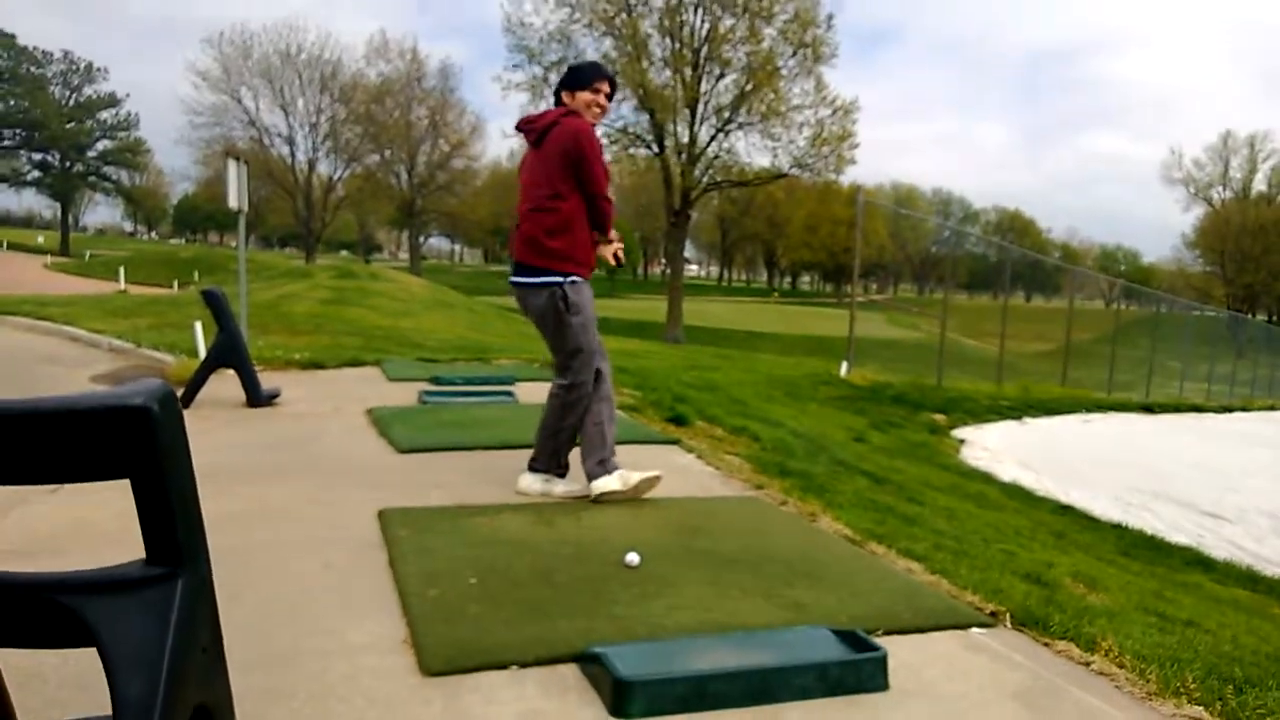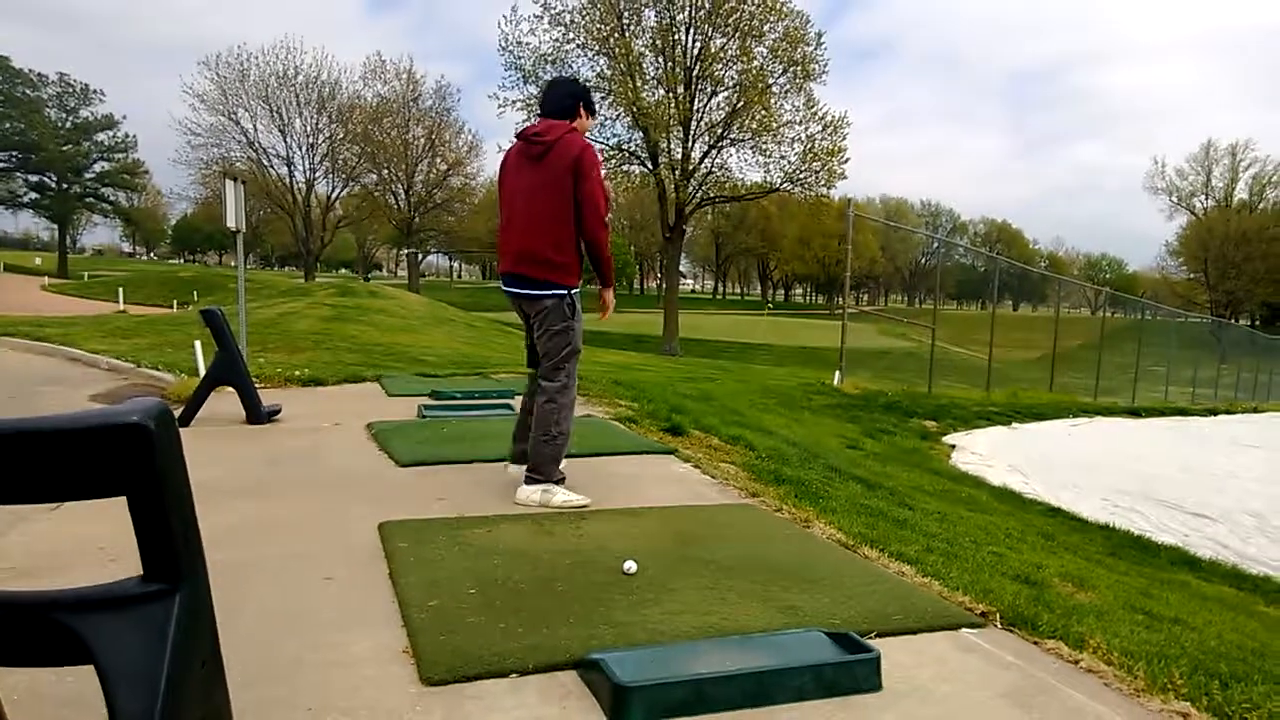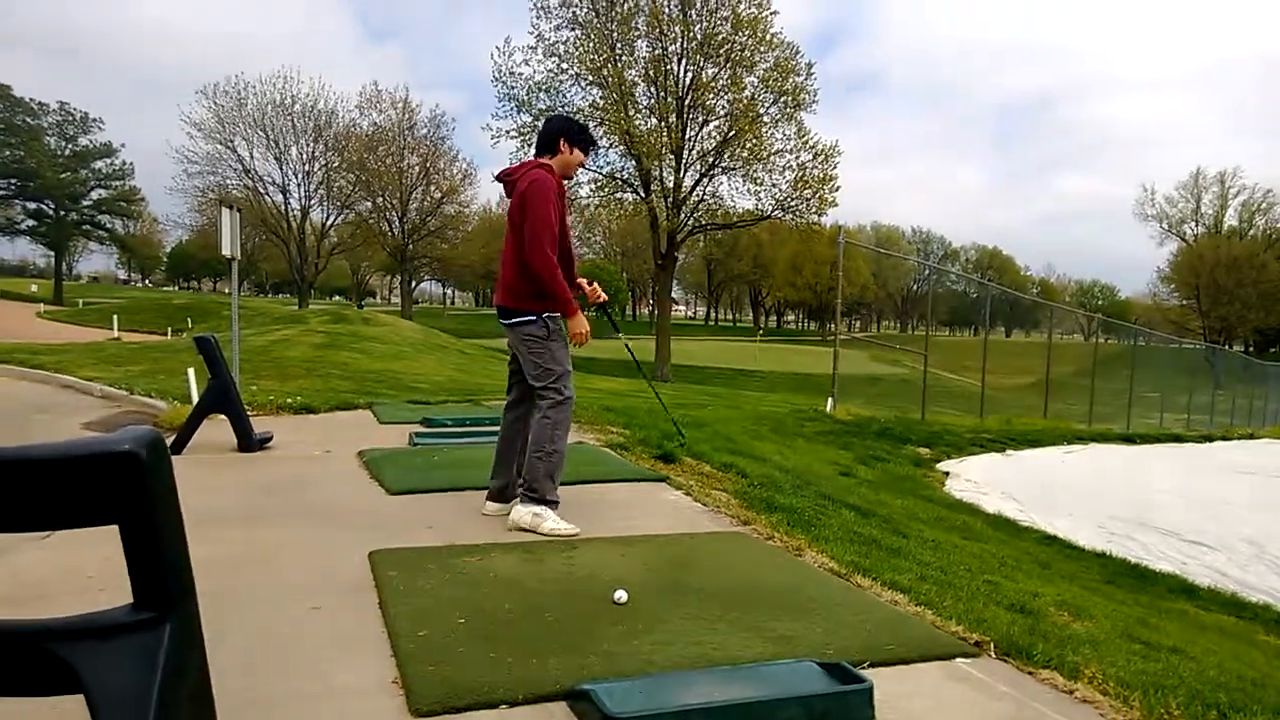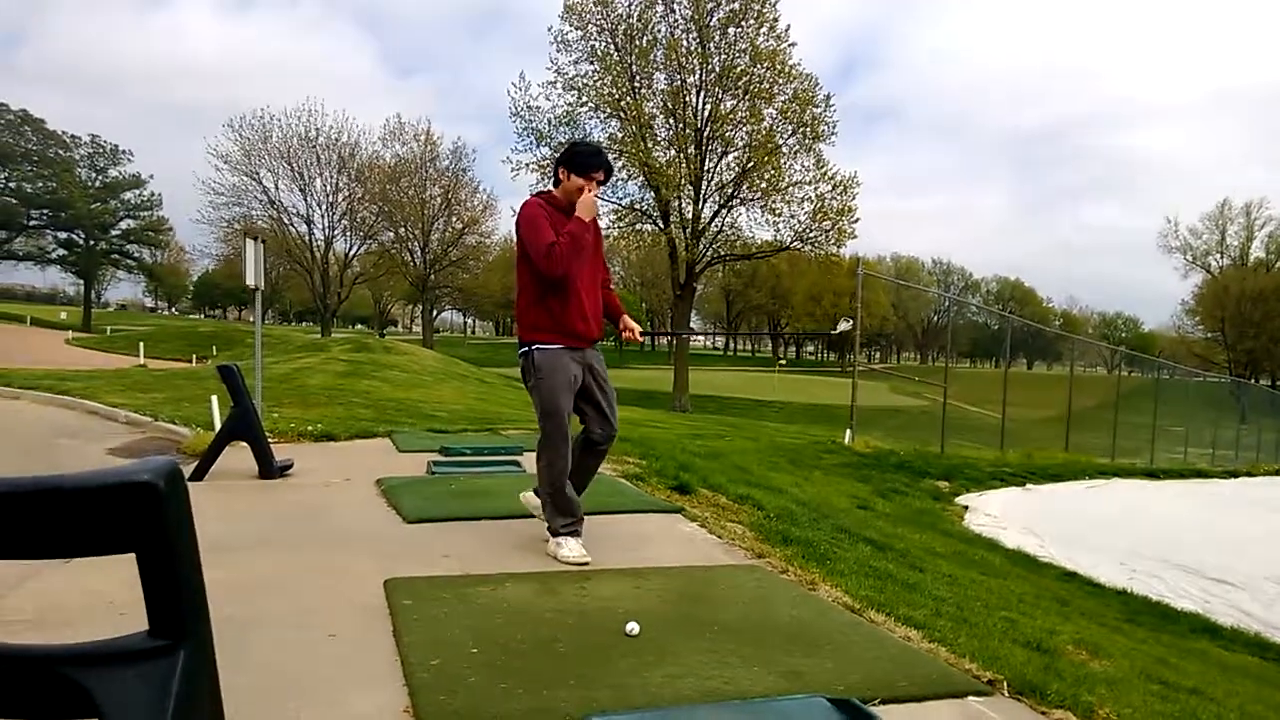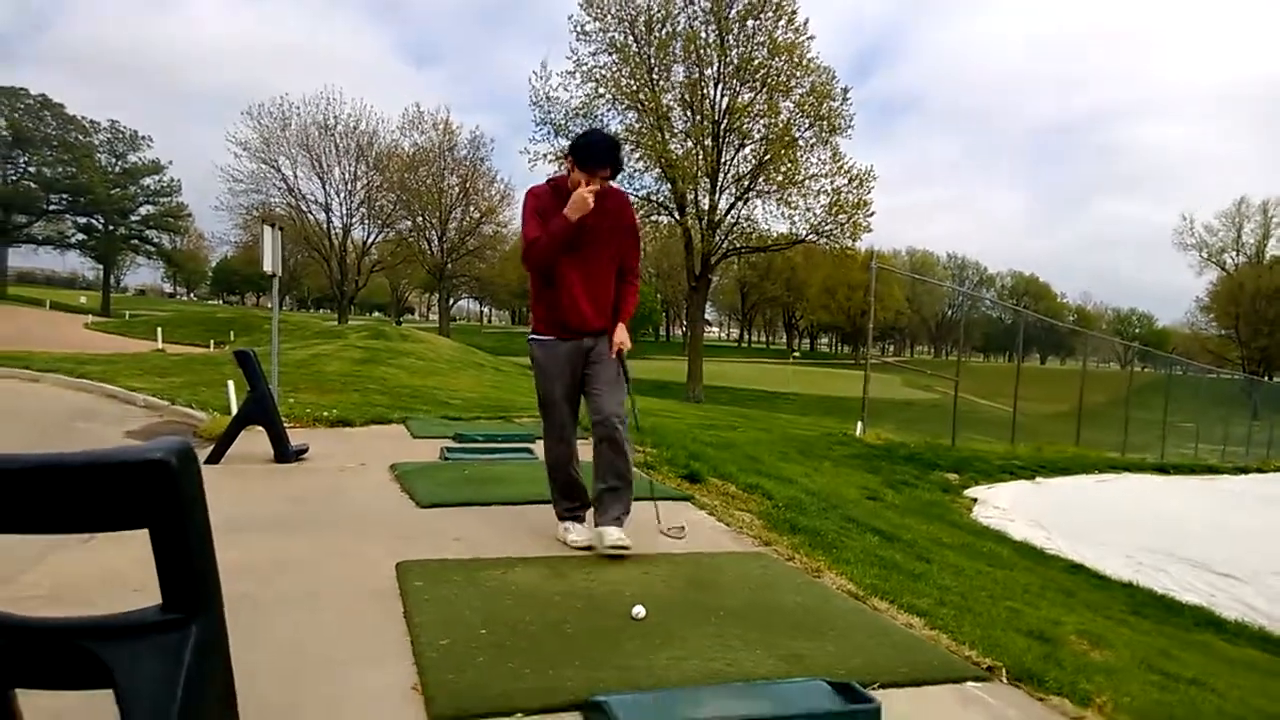
dt=0.5s
person 1, frame 1
left shoulder: (539, 141)
right shoulder: (577, 134)
right elbow: (599, 201)
left wrist: (594, 243)
right wrist: (604, 234)
left hip: (537, 272)
right hip: (554, 276)
left knee: (595, 369)
right knee: (578, 373)
left ankle: (604, 470)
right ankle: (543, 472)
person 1, frame 2
left shoulder: (514, 153)
right shoulder: (579, 149)
right elbow: (594, 222)
right wrist: (607, 280)
left hip: (515, 278)
right hip: (554, 282)
left knee: (542, 369)
right knee: (559, 379)
left ankle: (525, 454)
right ankle: (540, 481)
person 1, frame 3
left shoulder: (532, 184)
right shoulder: (542, 184)
right elbow: (541, 257)
left wrist: (578, 284)
right wrist: (572, 311)
left hip: (524, 311)
right hip: (534, 312)
left knee: (522, 400)
right knee: (557, 397)
left ankle: (502, 493)
right ankle: (534, 502)
person 1, frame 4
left shoulder: (587, 221)
right shoulder: (534, 211)
right elbow: (554, 264)
left wrist: (619, 315)
right wrist: (580, 221)
left hip: (586, 345)
right hip: (547, 346)
left knee: (604, 430)
right knee: (557, 437)
left ankle: (546, 496)
right ankle: (562, 530)
person 1, frame 5
left shoulder: (619, 205)
right shoulder: (540, 198)
left elbow: (629, 270)
right elbow: (534, 259)
left wrist: (622, 323)
right wrist: (569, 217)
left hip: (603, 336)
right hip: (553, 337)
left knee: (611, 421)
right knee: (559, 432)
left ankle: (611, 520)
right ankle: (570, 515)
